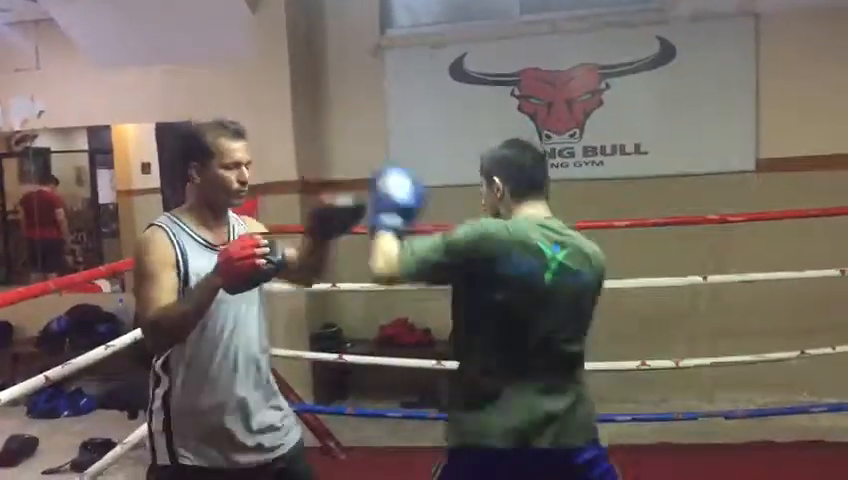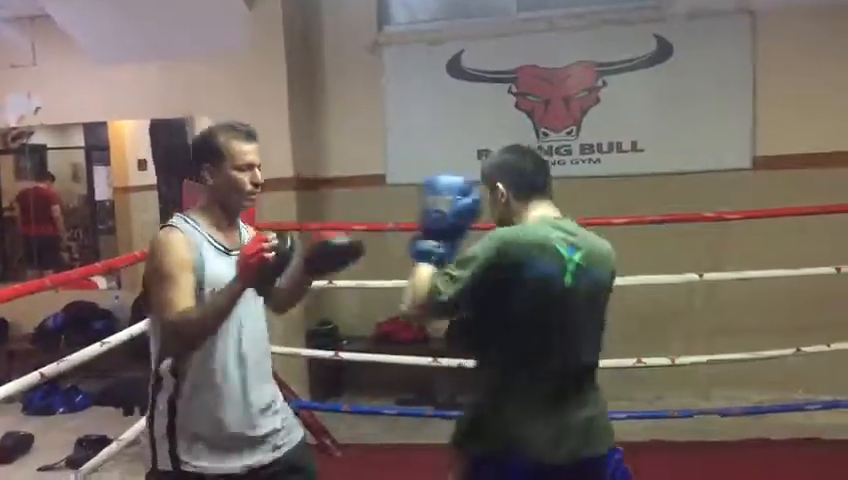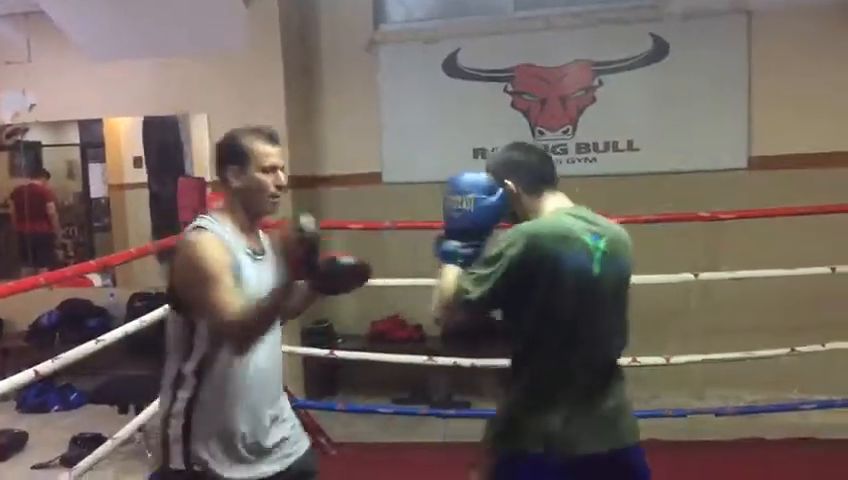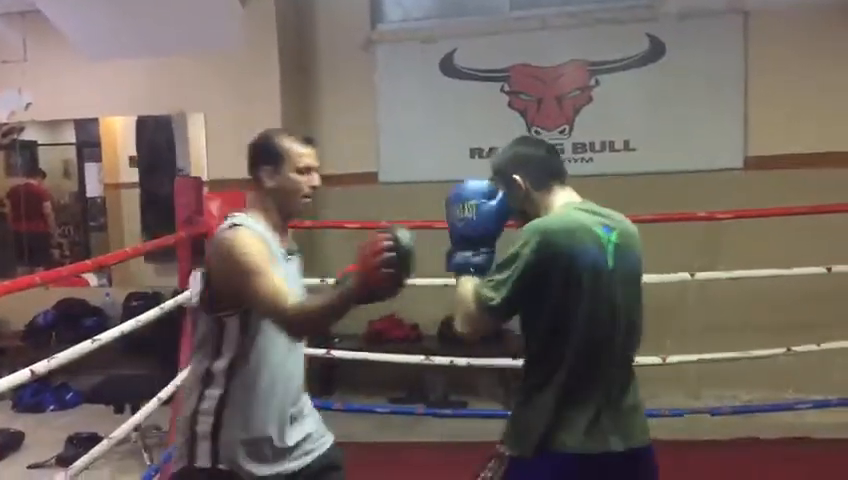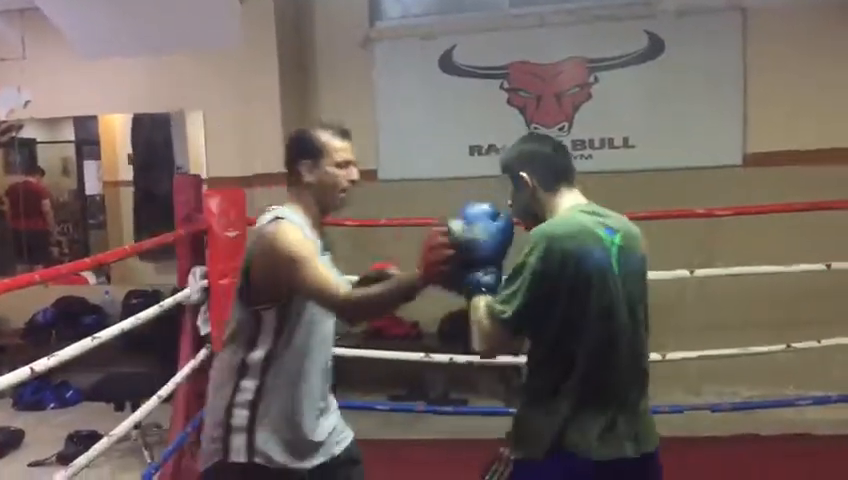
dt=0.1s
person 1, frame 1
left shoulder: (247, 228)
right shoulder: (161, 240)
left elbow: (303, 273)
right elbow: (156, 333)
left wrist: (319, 234)
right wrist: (218, 277)
right hip: (190, 435)
person 1, frame 2
left shoulder: (247, 235)
right shoulder: (176, 242)
left elbow: (278, 301)
right elbow: (179, 335)
left wrist: (311, 266)
right wrist: (241, 279)
left hip: (263, 423)
right hip: (193, 437)
person 1, frame 3
left shoulder: (261, 239)
right shoulder: (204, 243)
right elbow: (238, 333)
left wrist: (318, 283)
right wrist: (290, 275)
right hip: (204, 441)
person 1, frame 4
left shoulder: (280, 237)
right shoulder: (239, 242)
right elbow: (296, 321)
left wrist: (350, 288)
right wrist: (360, 282)
left hip: (286, 422)
right hip: (222, 432)
person 1, frame 5
left shoulder: (310, 229)
right shoulder: (281, 234)
right elbow: (347, 306)
left wrist: (372, 286)
right wrist: (421, 276)
left hip: (309, 416)
right hip: (254, 426)
person 2, frame 1
left shoulder: (483, 240)
right shoulder: (590, 257)
left elbow: (386, 268)
left wrist: (387, 220)
left hip: (491, 439)
right hip: (569, 435)
person 2, frame 2
left shoulder: (502, 248)
right shoulder: (600, 252)
left elbow: (416, 308)
left wrist: (432, 241)
left hip: (510, 444)
right hip: (587, 439)
person 2, frame 3
left shoulder: (529, 240)
right shoulder: (616, 237)
left elbow: (447, 312)
left wrist: (457, 240)
left hip: (539, 440)
right hip: (612, 433)
person 2, frame 4
left shoulder: (544, 235)
right shoulder: (624, 230)
left elbow: (469, 324)
left wrist: (467, 252)
left hip: (554, 441)
right hip: (624, 432)
person 2, frame 5
left shoulder: (549, 240)
right shoulder: (627, 233)
left elbow: (488, 342)
left wrist: (479, 279)
left hip: (559, 445)
right hip: (632, 436)
